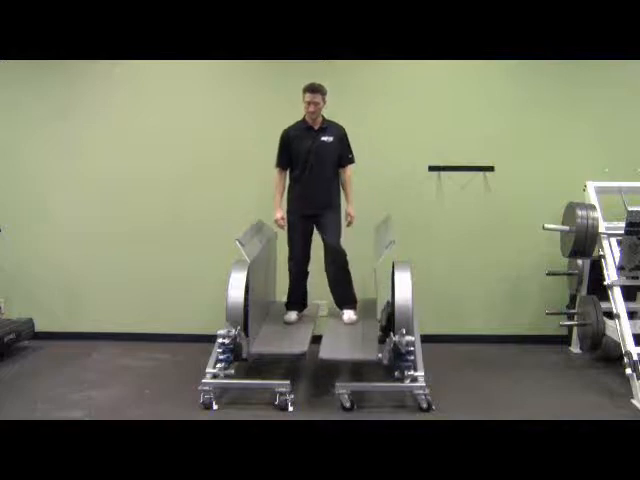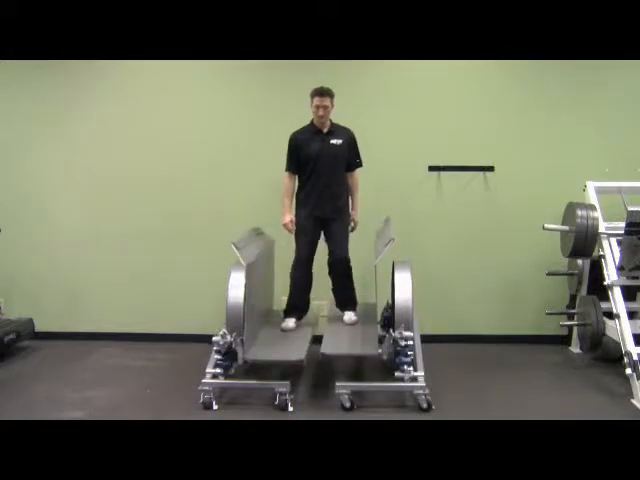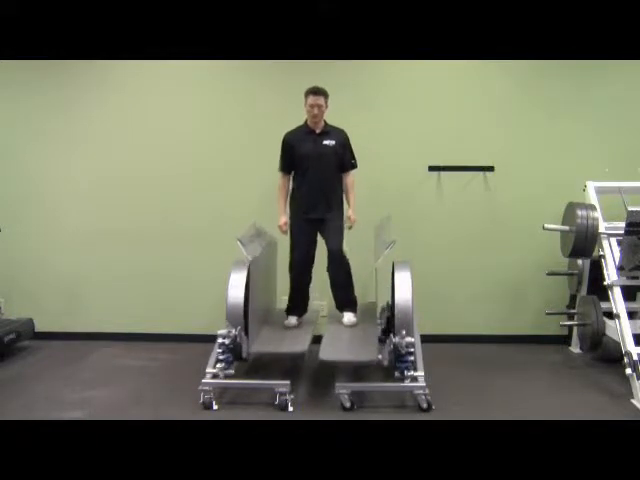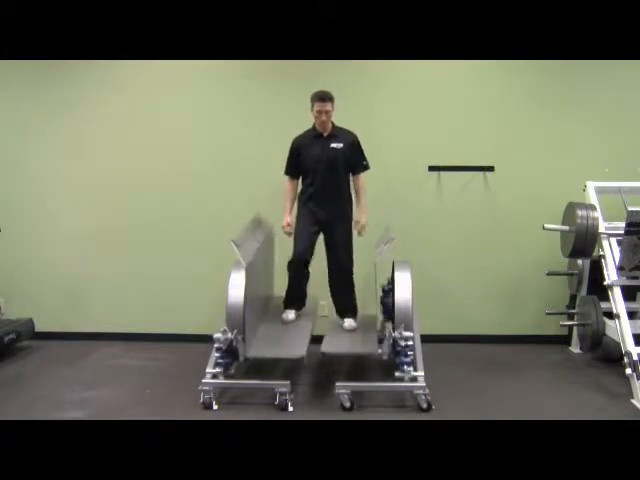
dt=0.7s
person 1, frame 1
left shoulder: (337, 132)
right shoulder: (290, 134)
left elbow: (345, 169)
right elbow: (281, 172)
left wrist: (350, 203)
right wrist: (278, 207)
left hip: (329, 207)
right hip: (299, 208)
left knee: (335, 251)
right knee: (298, 258)
left ankle: (347, 305)
right ankle: (295, 306)
person 1, frame 2
left shoulder: (346, 136)
right shoulder: (298, 138)
left elbow: (352, 173)
right elbow: (290, 176)
left wrist: (354, 207)
right wrist: (287, 211)
left hip: (337, 210)
right hip: (307, 209)
left knee: (340, 258)
right knee: (302, 260)
left ankle: (347, 307)
right ankle: (294, 313)
person 1, frame 3
left shoulder: (339, 137)
right shoulder: (292, 138)
left elbow: (347, 175)
right elbow: (285, 177)
left wrist: (351, 207)
right wrist: (282, 212)
left hip: (331, 210)
right hip: (301, 211)
left knee: (336, 255)
right knee: (300, 262)
left ankle: (347, 307)
right ankle: (296, 311)
person 1, frame 4
left shoulder: (348, 139)
right shoulder: (300, 142)
left elbow: (357, 176)
right elbow: (292, 180)
left wrist: (361, 211)
right wrist: (287, 214)
left hip: (339, 213)
right hip: (309, 210)
left knee: (341, 264)
right knee: (299, 257)
left ankle: (347, 313)
right ankle: (293, 305)
